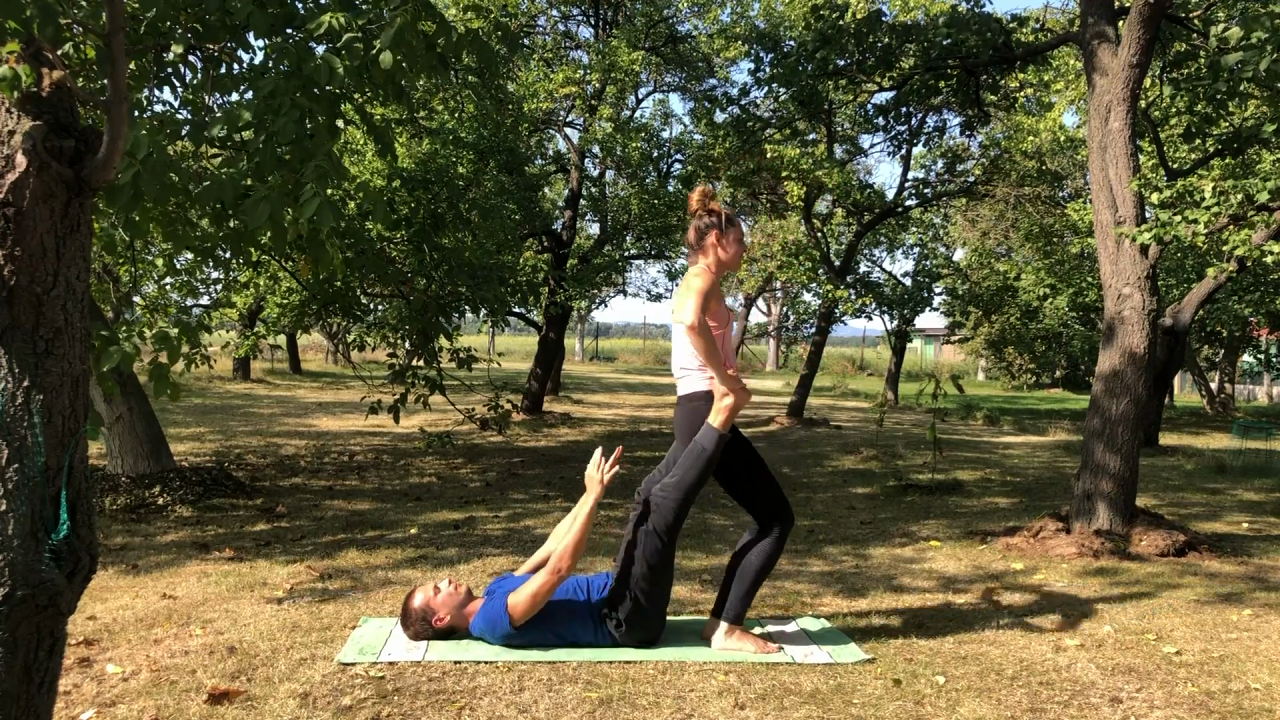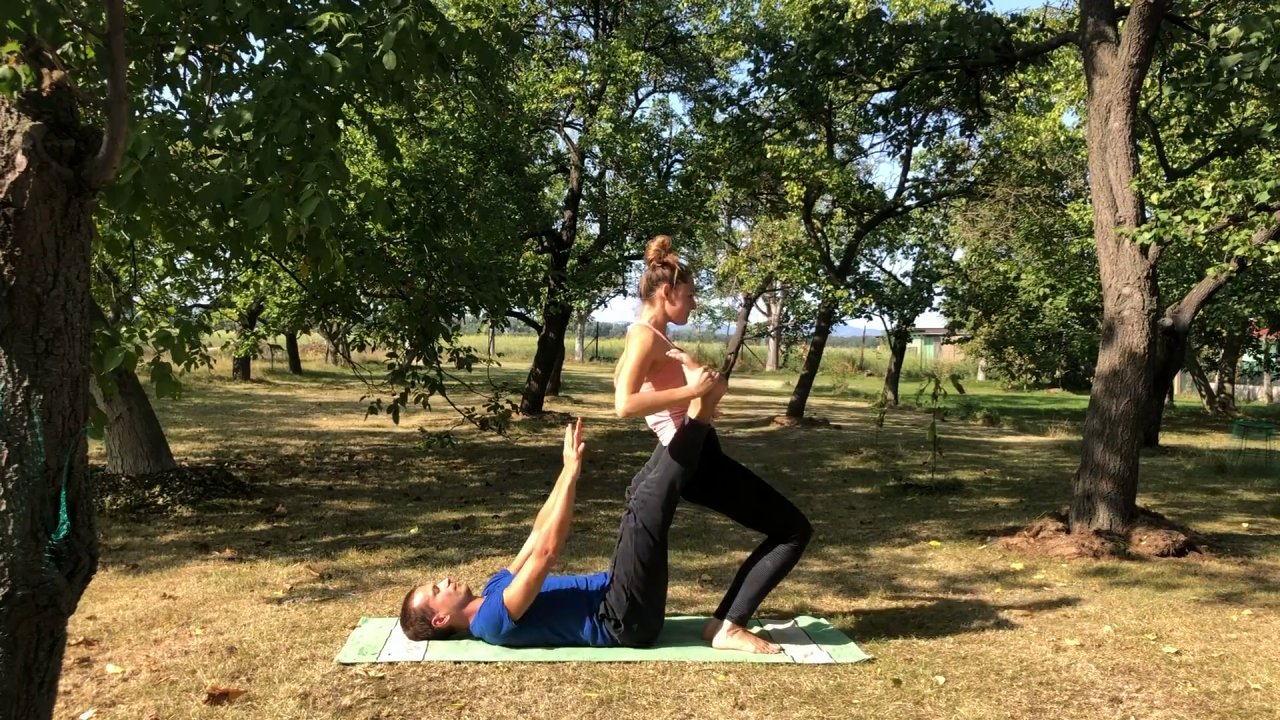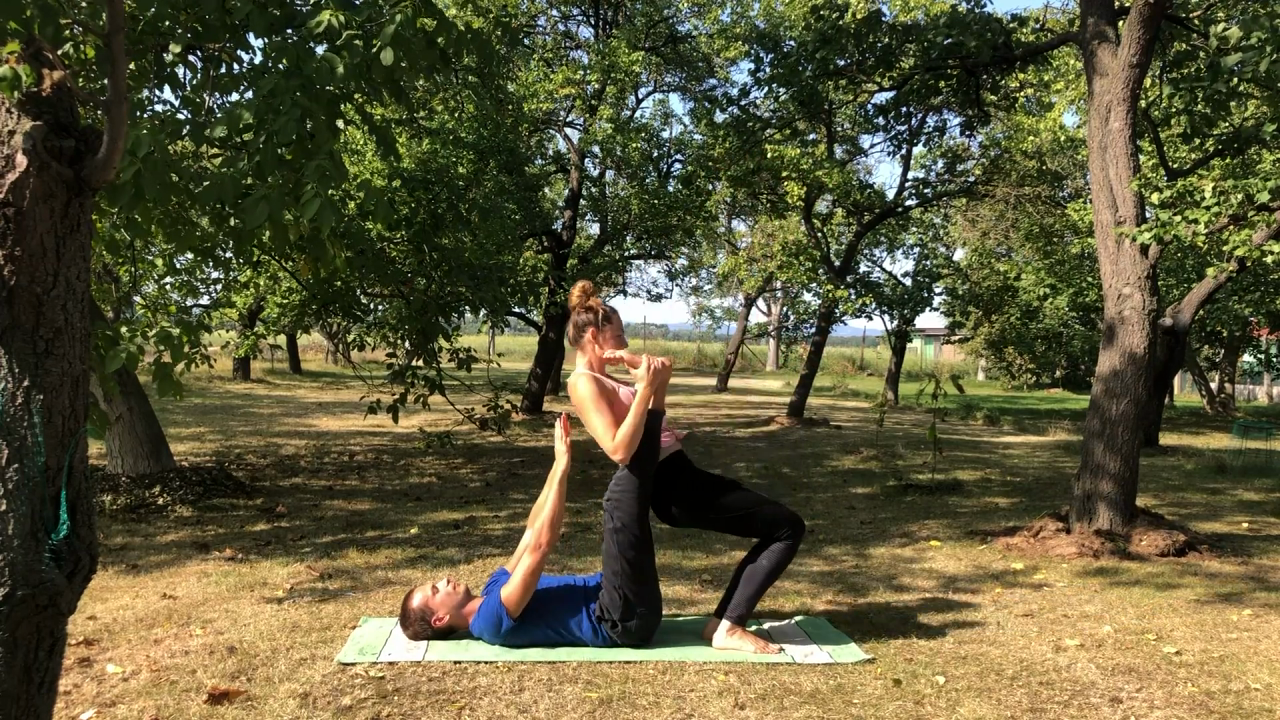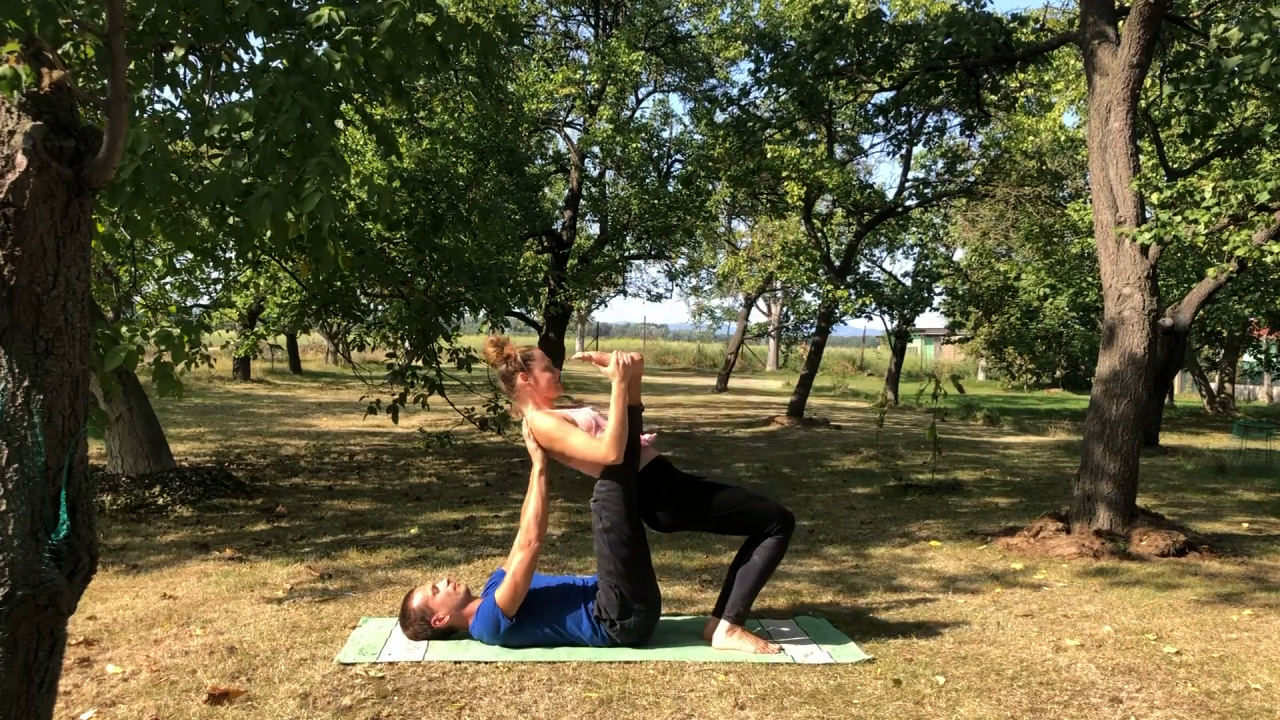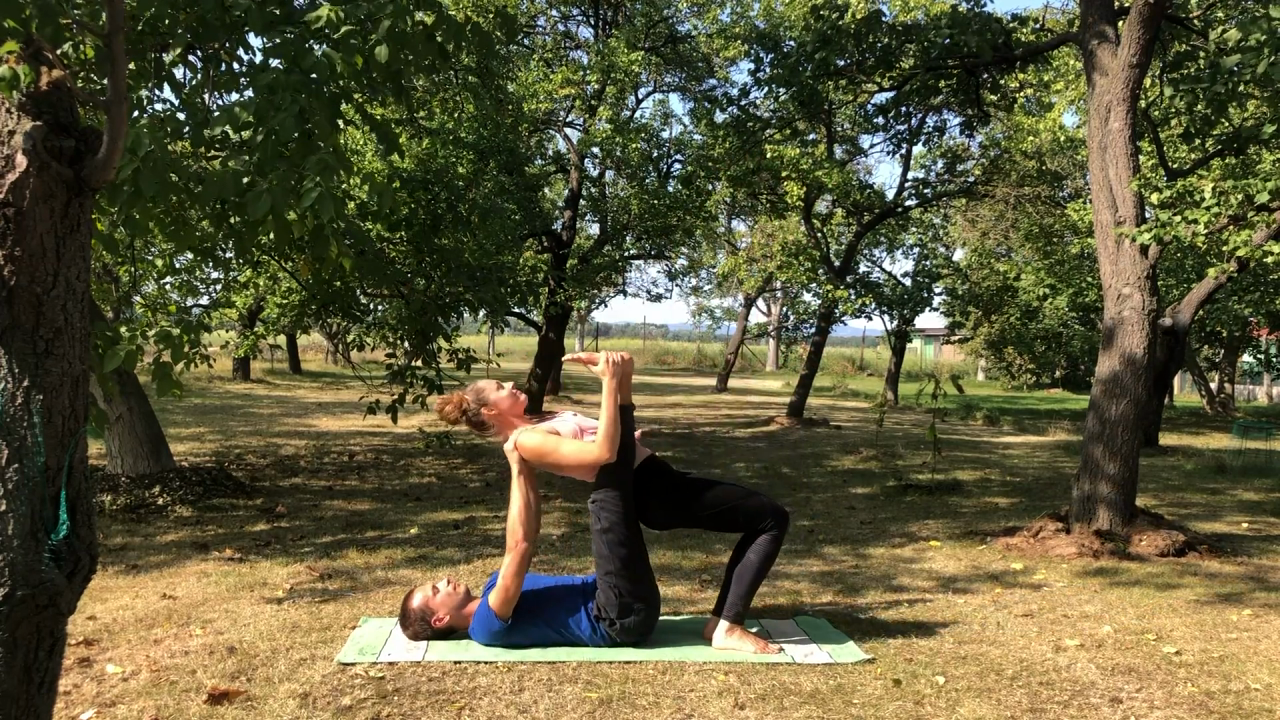
dt=0.3s
person 1, frame 1
left shoulder: (697, 281)
right shoulder: (703, 276)
right elbow: (690, 321)
right wrist: (724, 377)
left hip: (696, 411)
right hip: (707, 409)
left knee: (769, 516)
right knee: (776, 517)
left ankle: (723, 619)
right ankle: (727, 628)
person 1, frame 2
left shoulder: (655, 339)
right shoulder: (642, 338)
right elbow: (626, 404)
left wrist: (682, 365)
right wrist: (691, 390)
right hip: (694, 456)
left knee: (788, 529)
right knee: (793, 529)
left ankle: (726, 621)
right ankle: (729, 627)
person 1, frame 3
left shoulder: (596, 378)
right shoulder: (584, 382)
right elbow: (618, 449)
left hip: (673, 472)
right hip: (672, 483)
left knee: (780, 527)
right knee: (787, 527)
left ankle: (724, 622)
right ankle: (729, 628)
person 1, frame 4
left shoulder: (552, 416)
right shoulder: (543, 424)
right elbow: (609, 454)
right wrist: (625, 388)
left hip: (655, 479)
right hip: (657, 490)
left knee: (769, 520)
right knee: (777, 522)
left ankle: (722, 619)
right ankle: (727, 628)
person 1, frame 5
left shoulder: (536, 427)
right shoulder: (527, 441)
right wrist: (614, 387)
left hip: (652, 477)
right hip: (652, 490)
left knee: (760, 517)
right knee: (771, 518)
left ankle: (723, 620)
right ankle: (728, 628)
person 2, frame 1
left shoulder: (497, 591)
right shoulder: (493, 619)
left elbow: (553, 545)
right elbow: (559, 566)
left wrist: (590, 491)
right wrist: (593, 496)
left hip: (613, 594)
right hip: (627, 618)
left knee: (652, 497)
right knee: (659, 509)
left ankle: (716, 407)
right ankle: (720, 415)
person 2, frame 2
left shoulder: (495, 589)
right shoulder: (492, 621)
left elbow: (540, 532)
right elbow: (545, 551)
left wrist: (567, 472)
right wrist: (571, 472)
left hip: (612, 595)
right hip: (626, 625)
left knee: (642, 496)
right knee: (646, 505)
left ankle: (696, 411)
right ankle: (698, 412)
person 2, frame 3
left shoulder: (493, 591)
right shoulder: (493, 620)
left elbow: (533, 529)
right elbow: (540, 544)
left wrist: (559, 465)
right wrist: (562, 466)
left hip: (612, 604)
right hip: (625, 620)
left knee: (627, 494)
right knee: (622, 501)
left ankle: (649, 396)
right ankle: (648, 395)
person 2, frame 4
left shoulder: (493, 592)
right shoulder: (490, 623)
left elbow: (529, 533)
right elbow: (530, 543)
left wrist: (538, 459)
right wrist: (538, 465)
left hip: (621, 613)
right hip: (624, 618)
left knee: (617, 494)
right knee: (610, 497)
left ankle: (626, 391)
right ankle: (621, 388)
person 2, frame 5
left shoulder: (491, 596)
right shoulder: (488, 625)
left elbow: (528, 533)
right elbow: (519, 545)
left wrist: (526, 464)
right wrist: (516, 469)
left hip: (619, 612)
right hip: (623, 616)
left knee: (611, 492)
right knee: (608, 498)
left ankle: (618, 389)
right ankle: (613, 385)
